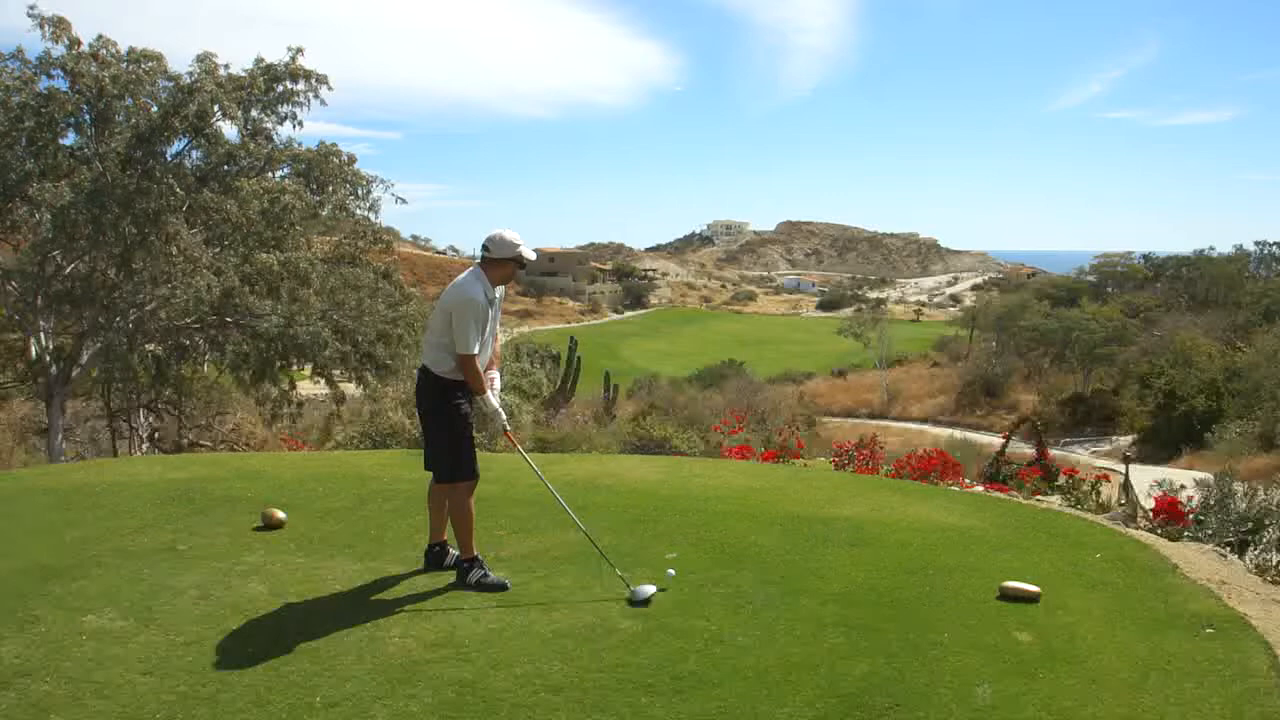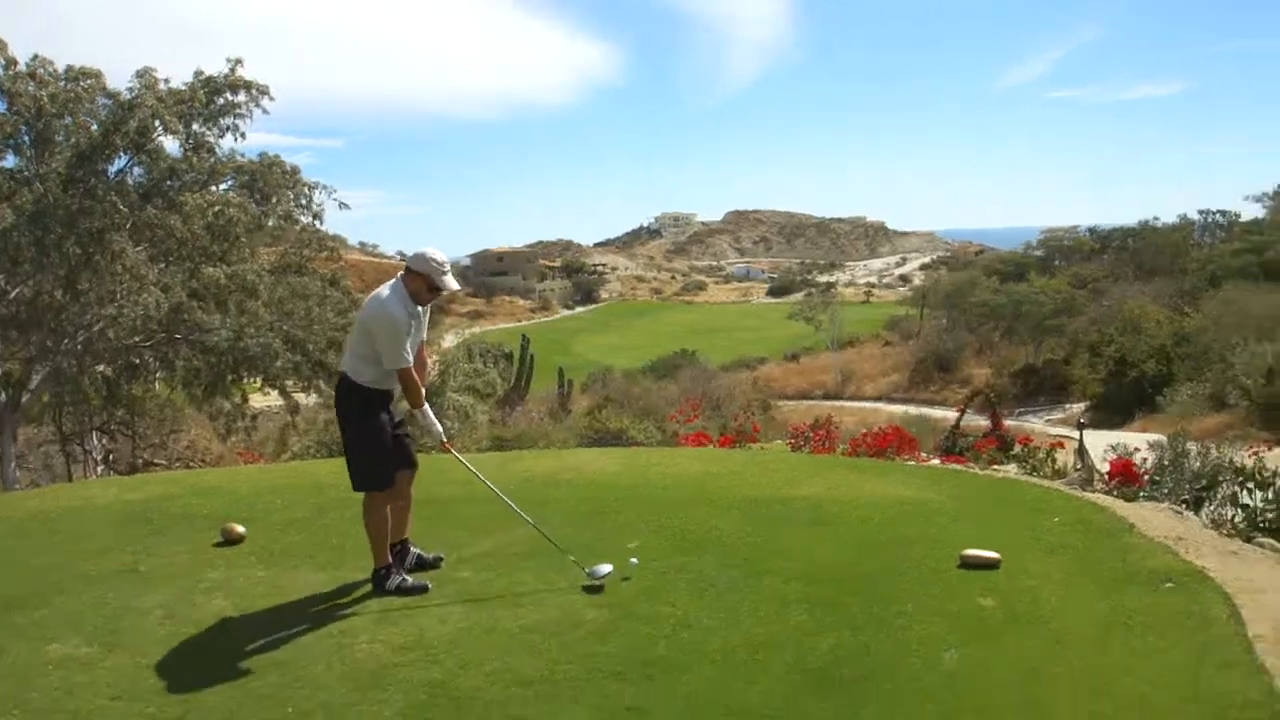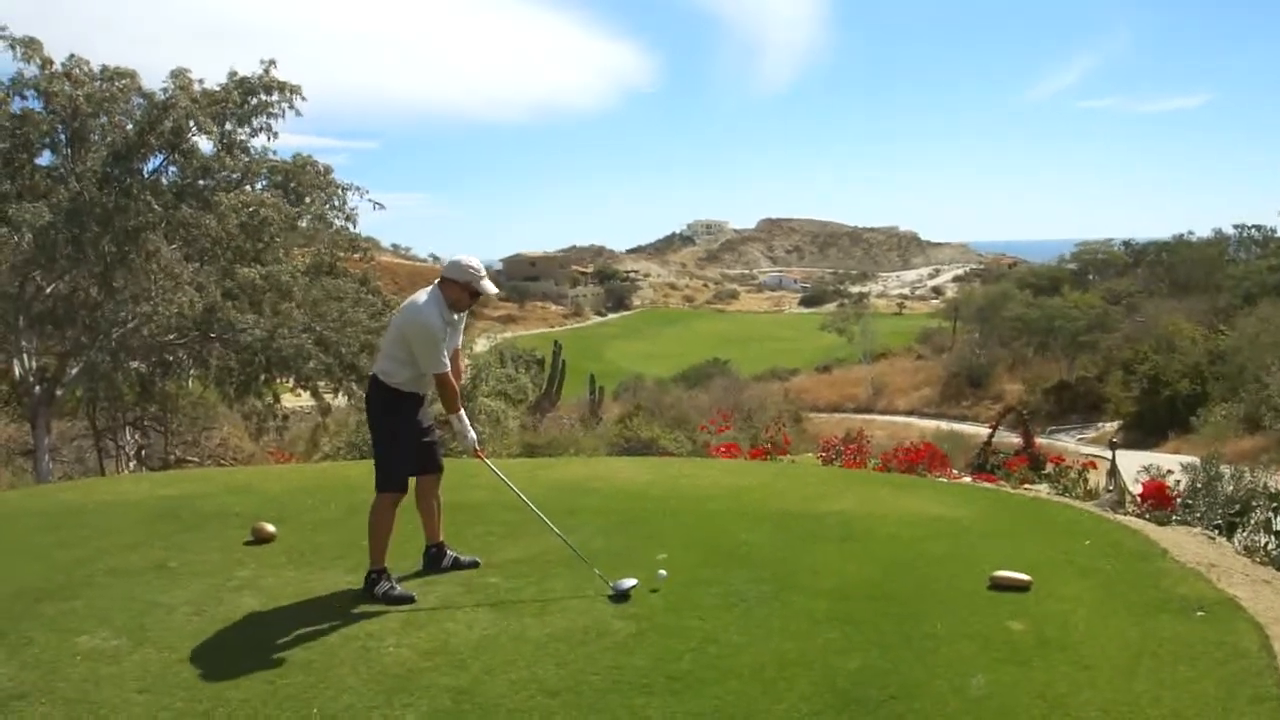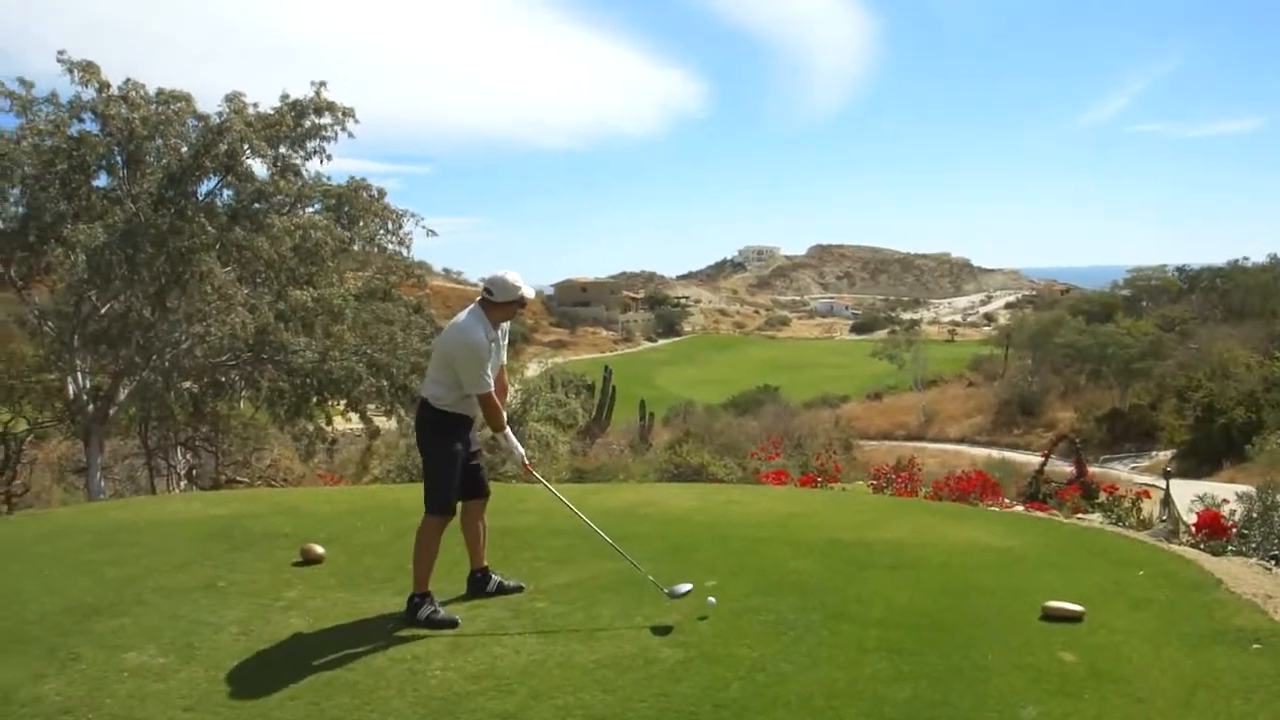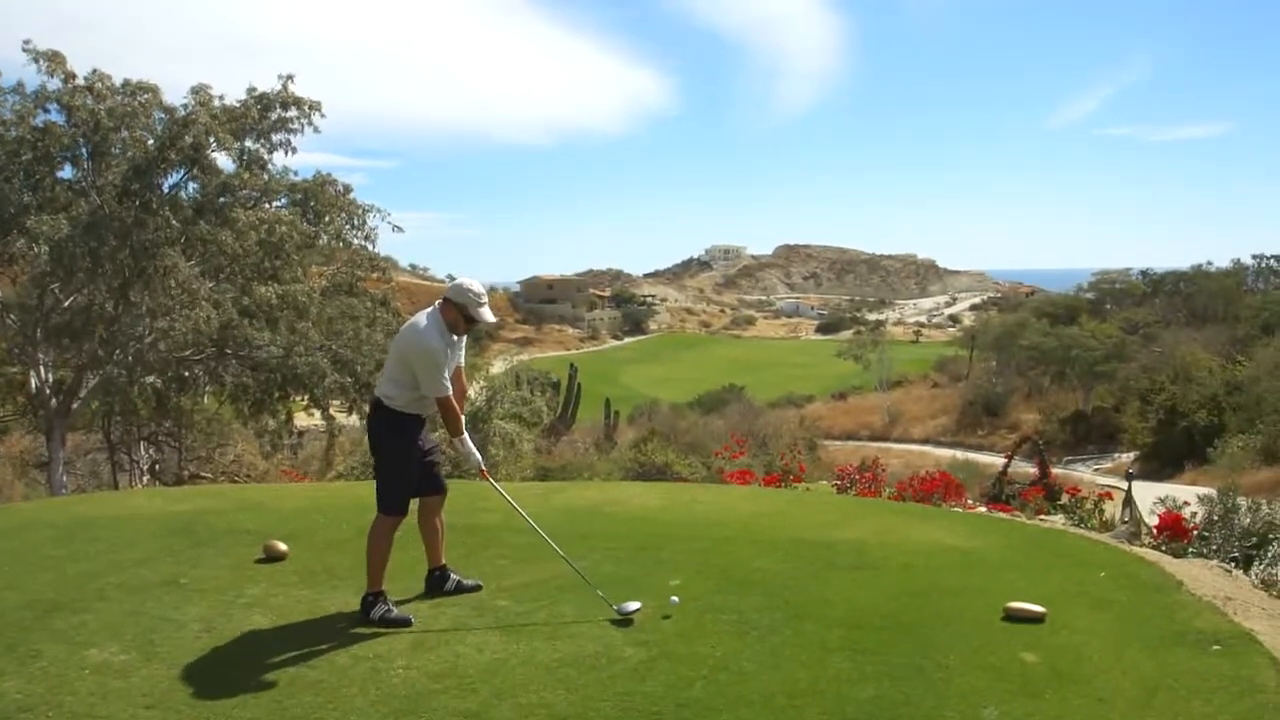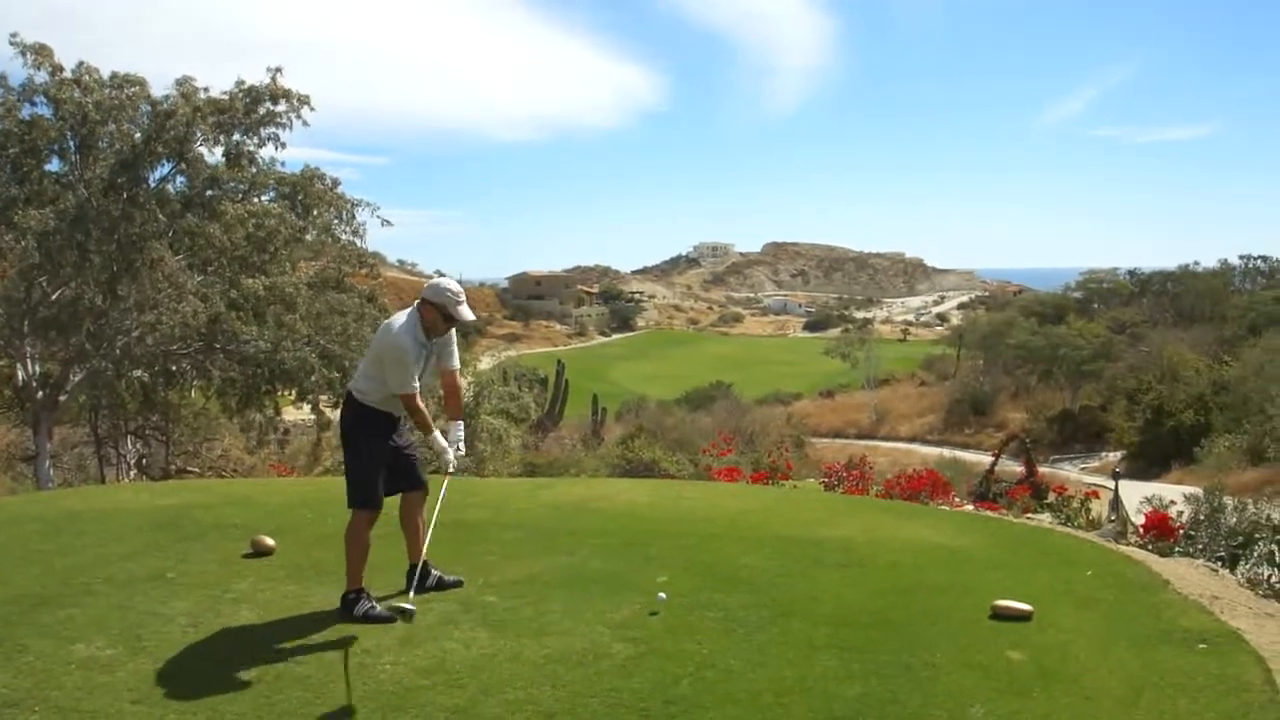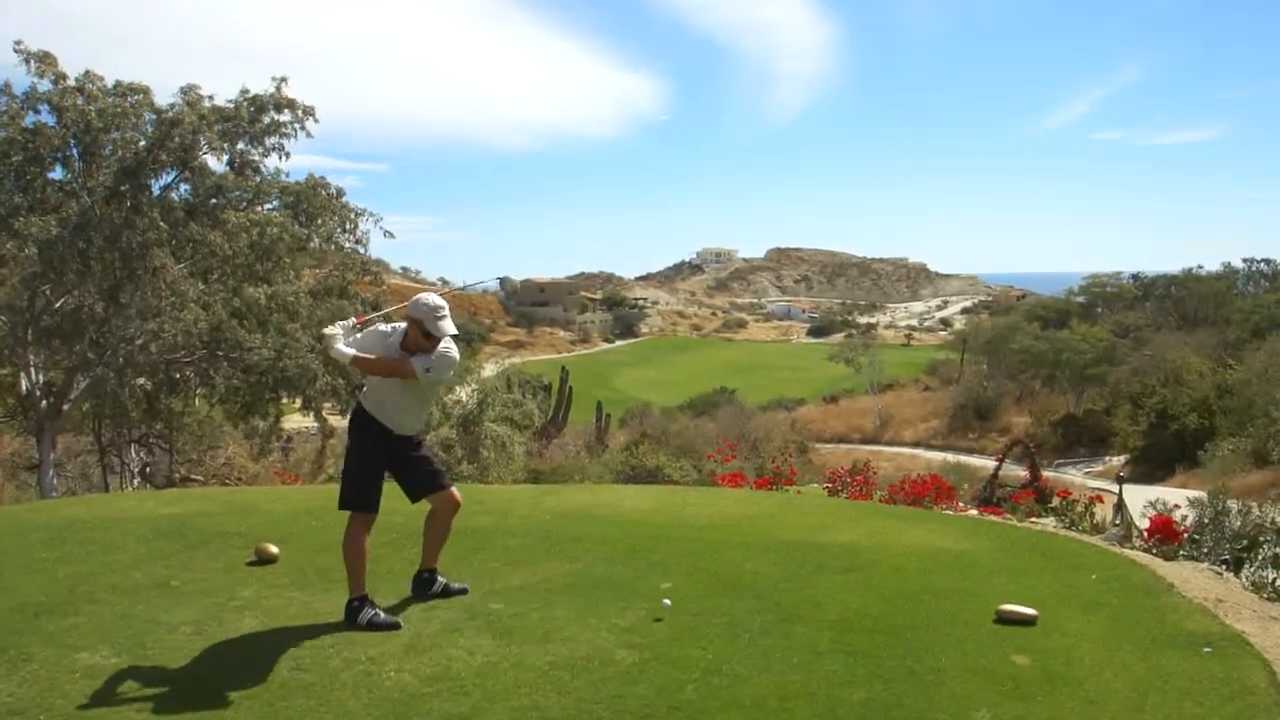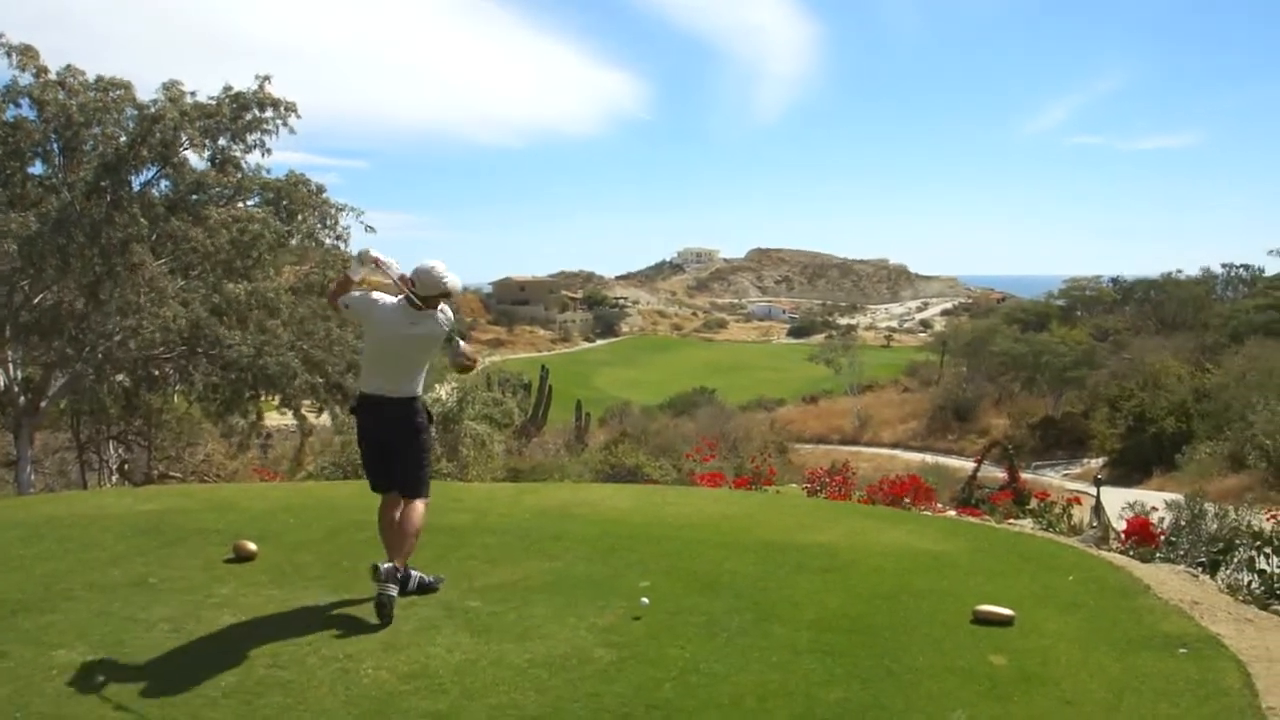
dt=0.7s
person 1, frame 1
left shoulder: (493, 289)
right shoulder: (470, 296)
left elbow: (492, 339)
right elbow: (466, 360)
left wrist: (494, 379)
right wrist: (488, 402)
left hip: (452, 386)
right hip: (443, 388)
left knee: (444, 474)
right knee: (461, 479)
left ankle: (437, 548)
right ankle: (469, 564)
person 1, frame 2
left shoulder: (418, 301)
right shoulder: (389, 312)
left elbow: (419, 352)
right elbow: (405, 374)
left wrist: (420, 402)
right wrist: (427, 419)
left hip: (381, 395)
right hip: (361, 398)
left knee: (405, 471)
right knee: (380, 487)
left ankle: (400, 549)
right ankle: (384, 570)
person 1, frame 3
left shoulder: (455, 308)
right shoulder: (425, 317)
left elbow: (455, 359)
right elbow: (443, 380)
left wrist: (456, 412)
right wrist: (462, 425)
left hip: (414, 397)
right hip: (390, 399)
left knee: (430, 475)
right knee: (392, 489)
left ankle: (436, 551)
right ankle: (376, 575)
person 1, frame 4
left shoulder: (496, 325)
right shoulder: (470, 337)
left elbow: (499, 378)
right elbow: (486, 398)
left wrist: (502, 425)
right wrist: (509, 440)
left hip: (462, 421)
right hip: (440, 422)
left knee: (476, 499)
right knee: (439, 512)
left ankle: (480, 576)
right ankle: (419, 599)
person 1, frame 5
left shoulder: (453, 327)
right shoulder: (427, 341)
left elbow: (458, 380)
right elbow: (445, 402)
left wrist: (460, 432)
right wrist: (465, 445)
left hip: (413, 420)
right hip: (392, 422)
left knee: (434, 495)
right knee: (392, 512)
left ankle: (438, 575)
right ankle: (373, 598)
person 1, frame 6
left shoulder: (441, 331)
right shoulder: (400, 340)
left elbow: (451, 383)
right elbow: (411, 402)
left wrist: (456, 432)
right wrist: (438, 444)
left hip: (392, 419)
right hip: (365, 418)
left knee: (416, 492)
right knee: (367, 508)
left ankle: (419, 572)
right ankle: (353, 596)
person 1, frame 7
left shoulder: (447, 355)
right shoulder: (381, 334)
left elbow: (386, 370)
right elbow: (337, 351)
left wrist: (347, 352)
right wrist: (338, 335)
left hip: (409, 438)
right hip: (370, 429)
left knee: (449, 501)
right knee: (363, 514)
left ankle: (426, 578)
right ankle: (358, 602)
person 1, frame 8
left shoulder: (375, 307)
right shoulder: (442, 320)
left elbow: (333, 299)
left wrist: (356, 268)
right wrist: (392, 269)
left hip: (368, 410)
right hip: (406, 413)
left knee: (390, 495)
right knee: (415, 498)
left ankle: (398, 571)
right ankle: (394, 570)
